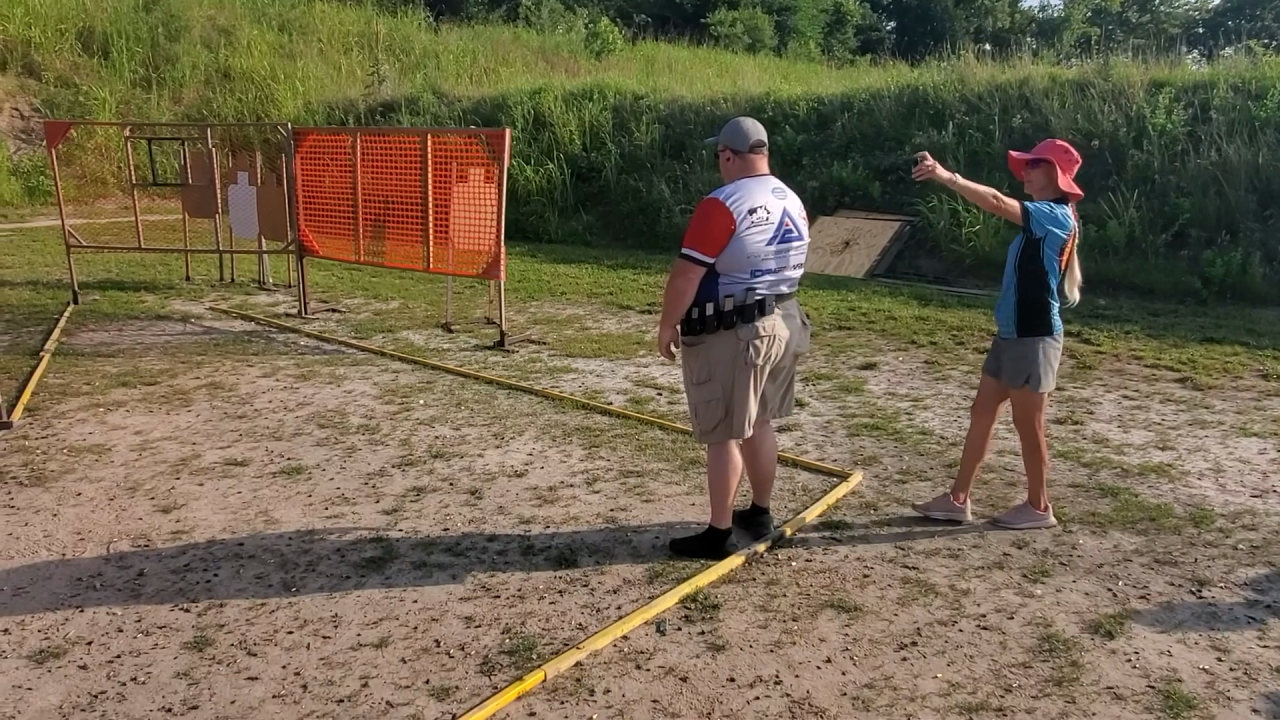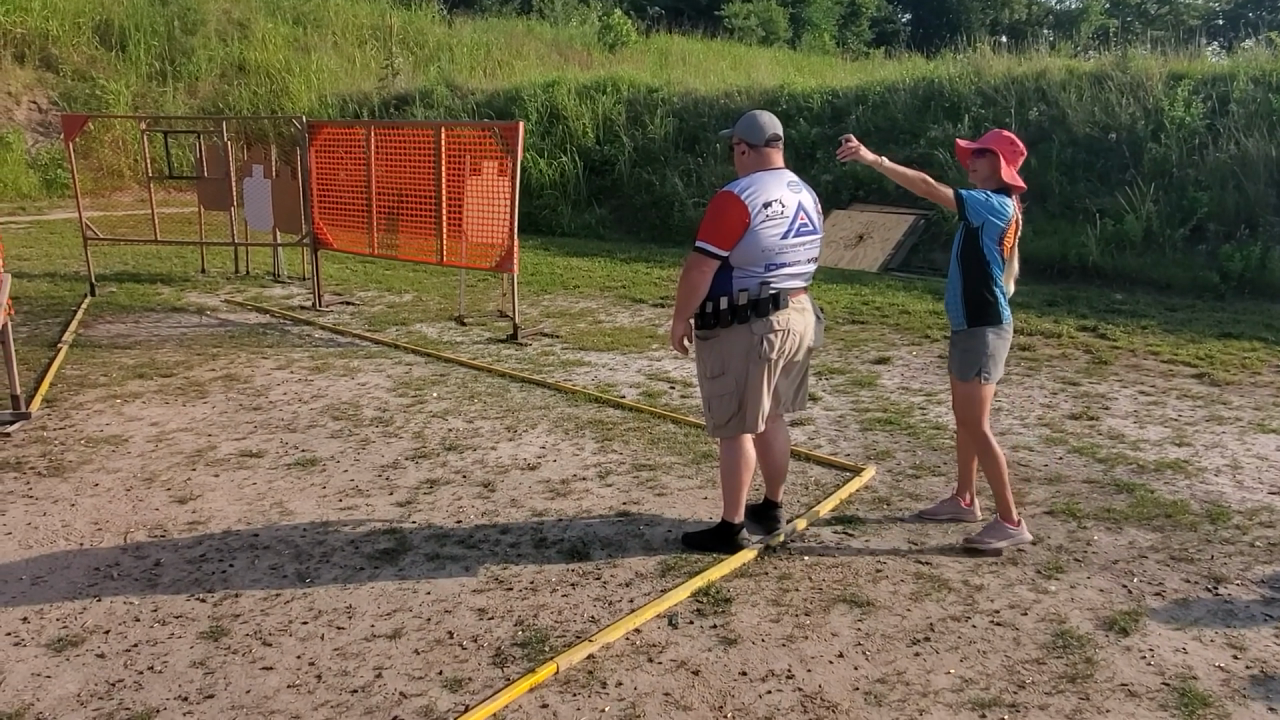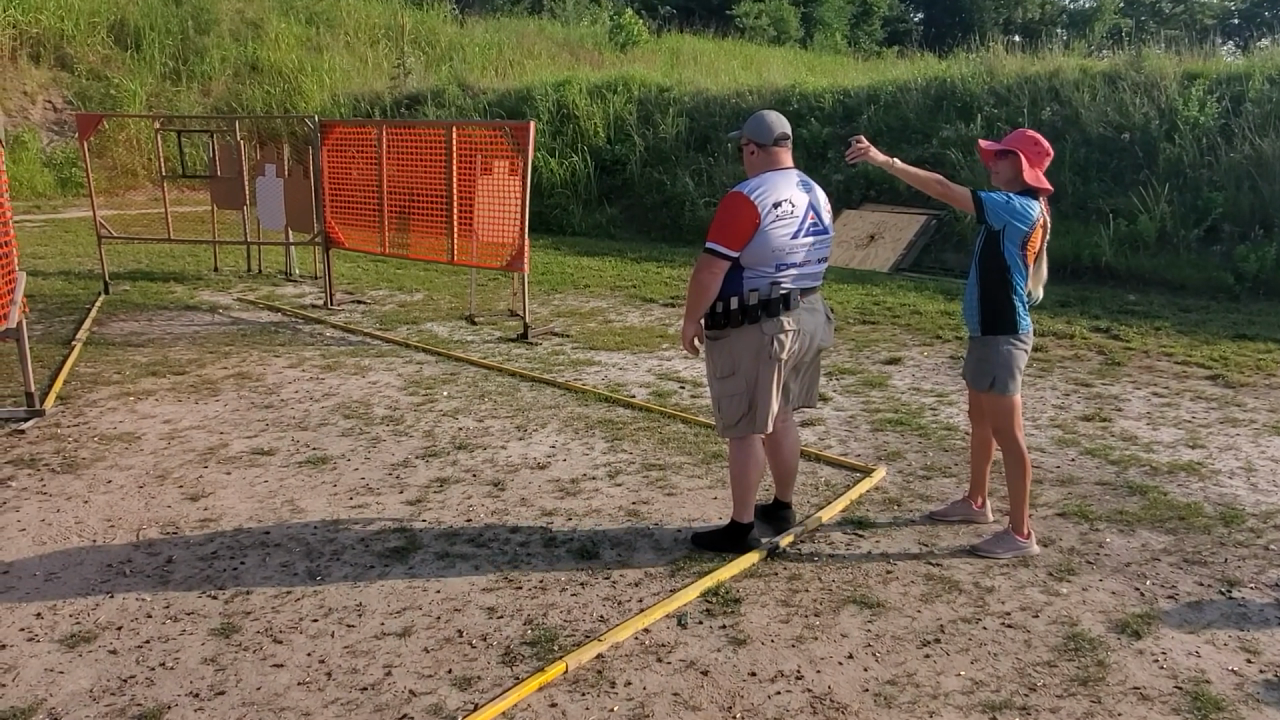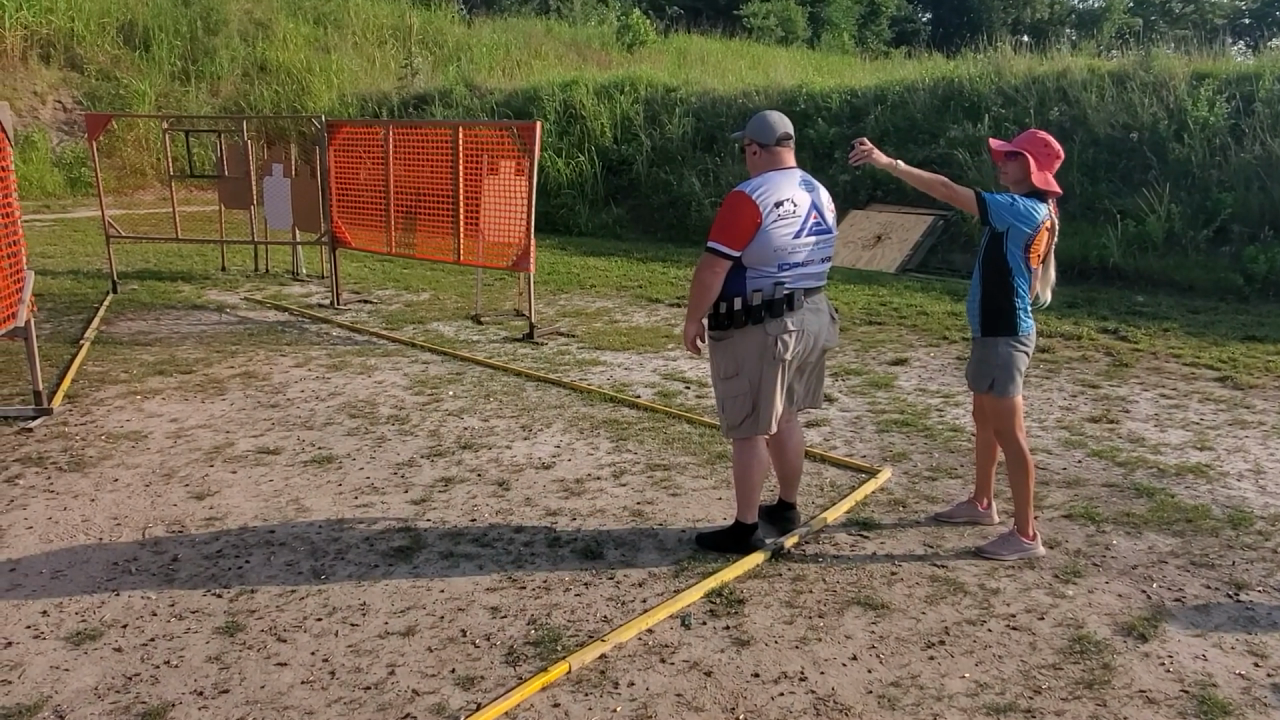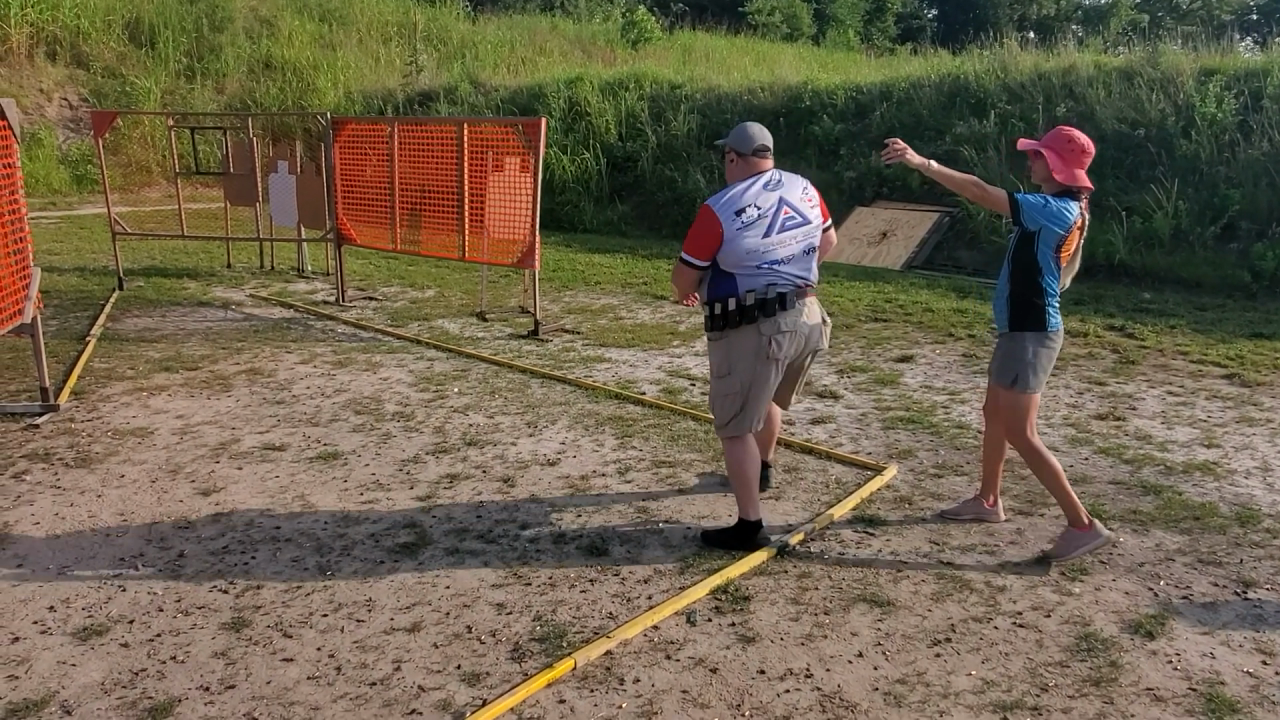
dt=1s
person 1, frame 1
left shoulder: (722, 204)
right shoulder: (792, 202)
left elbow: (686, 274)
left wrist: (668, 325)
left hip: (730, 334)
right hip: (781, 324)
left knee: (724, 434)
right knee: (758, 423)
left ankle: (719, 533)
right ankle: (760, 513)
person 1, frame 2
left shoulder: (737, 197)
right shoulder: (807, 196)
left elbow: (701, 267)
left wrist: (681, 319)
left hip: (744, 327)
right hip: (798, 316)
left knee: (736, 428)
right knee: (771, 418)
left ankle: (732, 527)
right ankle: (772, 508)
person 1, frame 3
left shoulder: (747, 198)
right shoulder: (816, 195)
left elbow: (711, 268)
left wrist: (691, 321)
left hip: (754, 327)
right hip: (808, 317)
left knee: (746, 429)
right knee: (780, 418)
left ankle: (741, 528)
right ankle: (782, 507)
person 1, frame 4
left shoulder: (749, 197)
right shoulder: (819, 194)
left elbow: (713, 267)
left wrist: (693, 319)
left hip: (757, 328)
right hip: (812, 317)
left knee: (749, 429)
right knee: (784, 418)
left ankle: (745, 529)
right ankle: (786, 507)
person 1, frame 5
left shoulder: (720, 207)
right shoulder: (802, 188)
left elbow: (686, 274)
right elbow: (827, 241)
left wrist: (686, 293)
left hip: (751, 329)
right hip: (805, 317)
left knee: (737, 427)
right knee: (767, 400)
left ankle: (749, 526)
right ankle: (761, 469)
person 2, frame 1
left shoulder: (1056, 216)
right shoulder: (1039, 219)
left elbow: (998, 203)
left wrist: (946, 176)
left hip: (1034, 338)
right hip: (1010, 333)
left knee: (1027, 424)
right knee: (981, 413)
left ankle: (1038, 507)
right ankle: (958, 498)
person 2, frame 2
left shoulder: (995, 204)
right shoulder: (990, 206)
left elbow: (928, 188)
left wrist: (873, 159)
left hip: (984, 329)
right hip: (969, 325)
left knee: (976, 425)
right knee: (963, 417)
left ankle: (1011, 521)
right ankle: (964, 499)
person 2, frame 3
left shoulder: (1019, 208)
right shoulder: (1015, 208)
left elbow: (944, 190)
left wrist: (885, 161)
left hip: (1003, 335)
right hip: (988, 331)
left knee: (1007, 432)
right knee: (980, 420)
left ankle: (1021, 532)
right ankle: (975, 502)
person 2, frame 4
left shoulder: (1023, 210)
right shoulder: (1028, 210)
left elbow: (949, 192)
left wrist: (888, 163)
left hip: (1004, 335)
right hip: (994, 330)
left knee: (1008, 432)
right knee: (984, 420)
left ankle: (1026, 534)
right ankle: (981, 503)
person 2, frame 5
left shoulder: (1055, 210)
right shoulder: (1054, 207)
left elbow: (981, 193)
left wrist: (922, 163)
left hip: (1030, 333)
right hip: (1020, 328)
left knee: (1021, 434)
right knee: (994, 414)
left ankle: (1083, 524)
right ankle: (987, 500)
